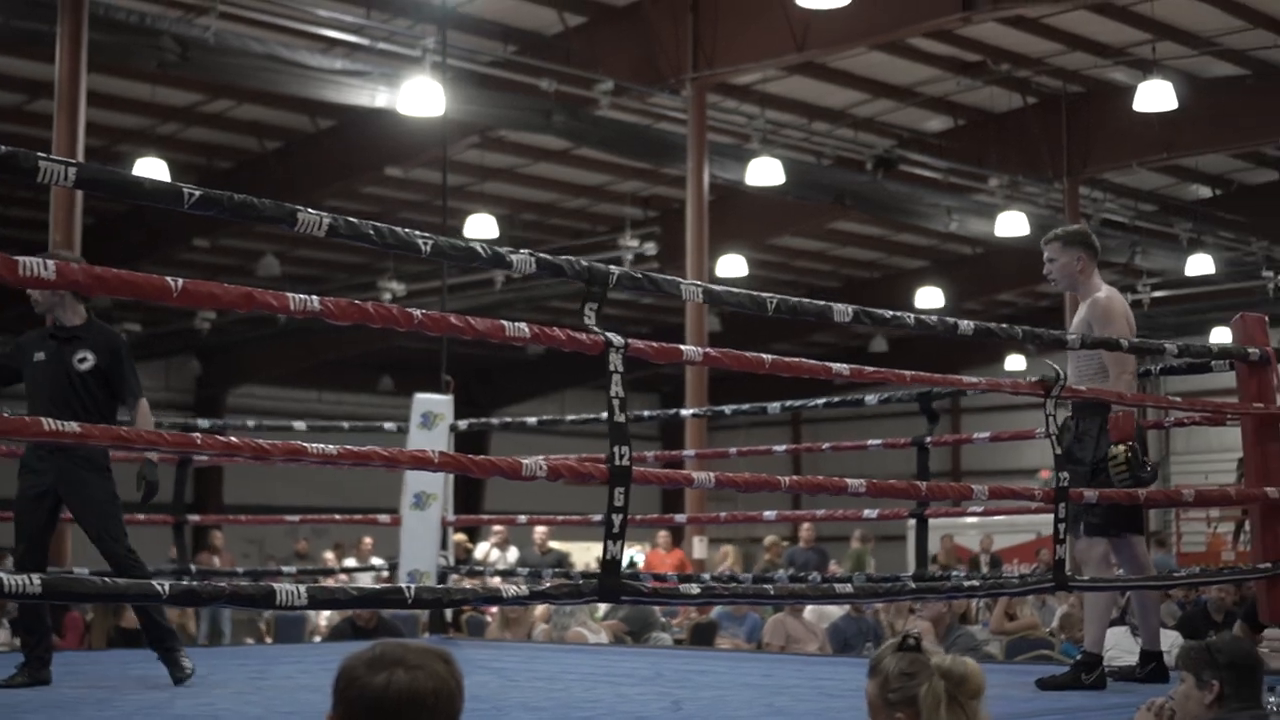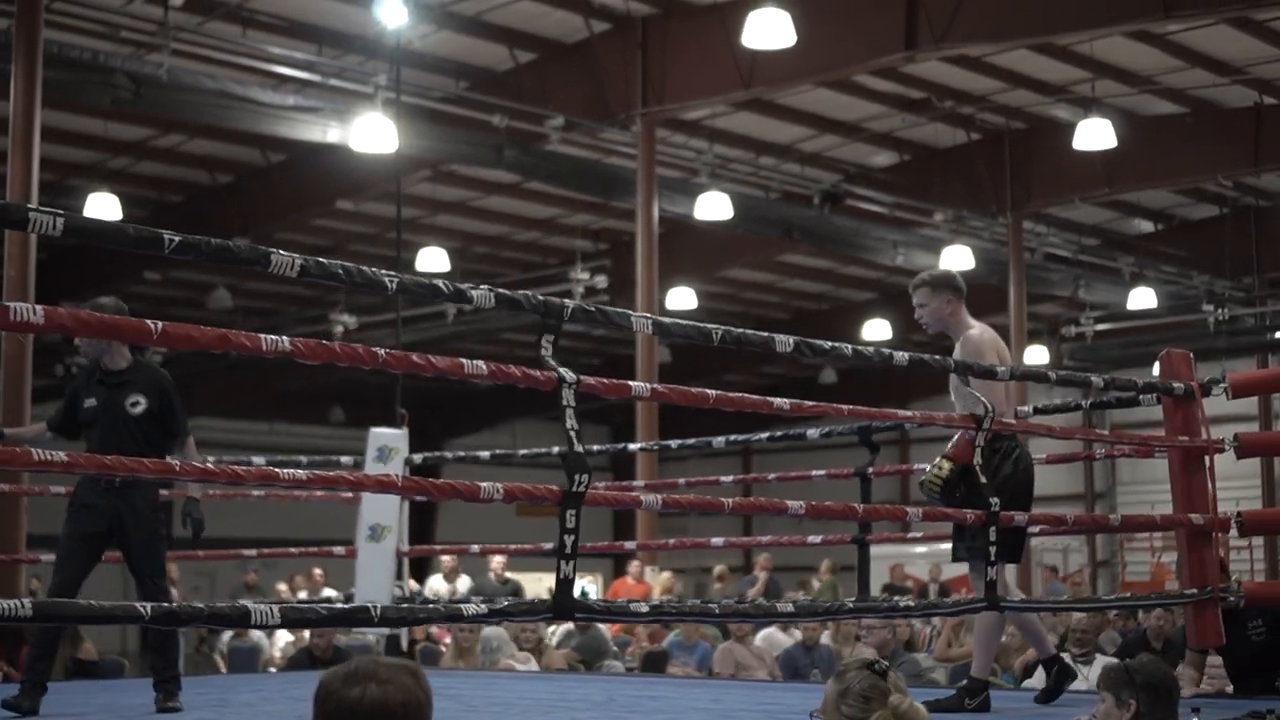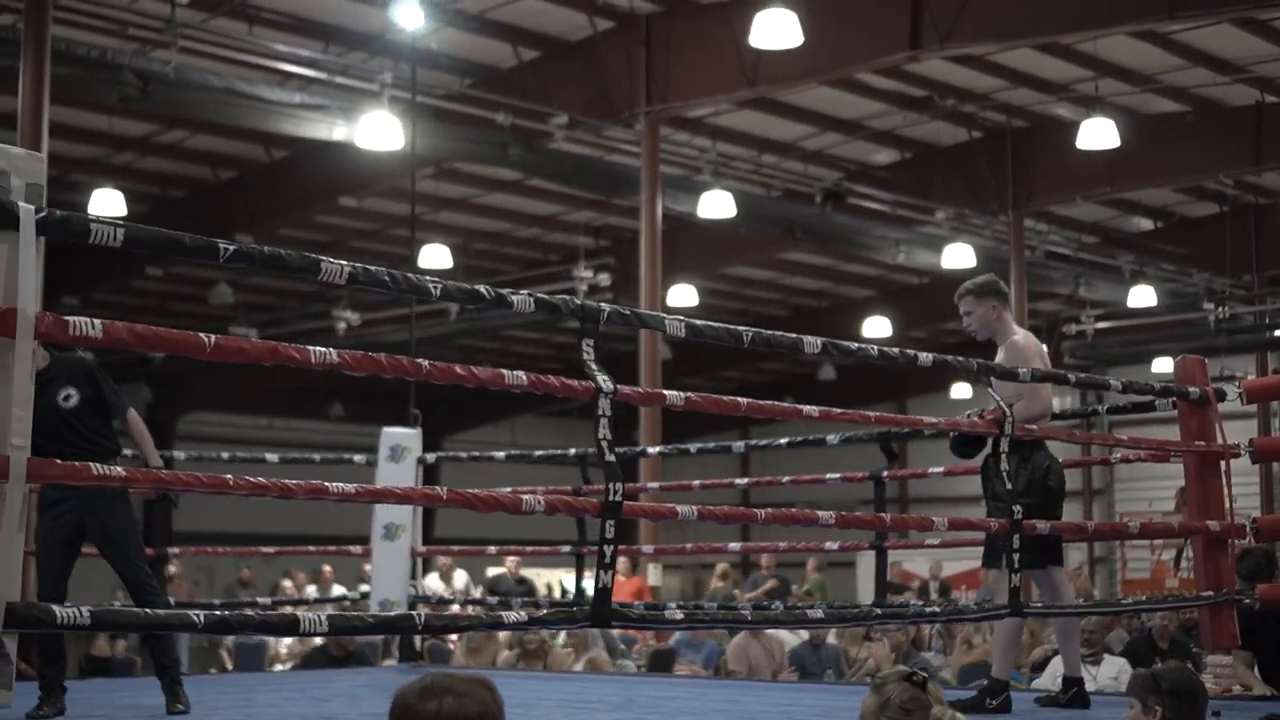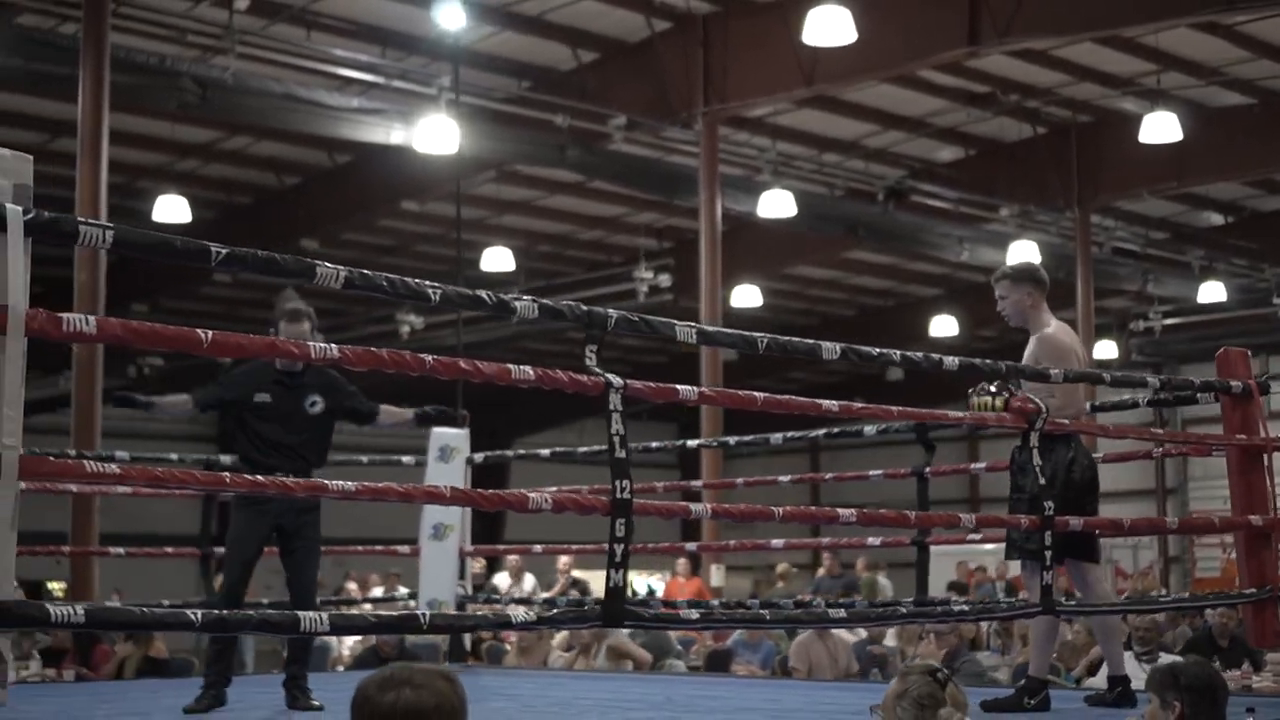
dt=1s
person 1, frame 1
left shoulder: (1104, 303)
right shoulder: (1091, 307)
left elbow: (1122, 380)
left wrist: (1120, 443)
right wrist: (1074, 433)
left hip: (1102, 433)
right hip: (1093, 432)
left knee: (1092, 548)
right knee: (1128, 549)
left ankle: (1090, 663)
right ankle: (1152, 658)
person 1, frame 2
left shoulder: (975, 340)
right shoulder: (968, 344)
left elbow: (993, 411)
left wrist: (951, 460)
right wrist: (956, 462)
left hip: (996, 464)
right hip: (987, 465)
left knee: (985, 576)
right knee: (990, 578)
left ankle: (976, 689)
right ankle: (1053, 661)
person 1, frame 3
left shoulder: (1019, 345)
right shoulder: (1011, 349)
left elbow: (1040, 405)
left wrist: (989, 421)
right wrist: (987, 424)
left hip: (1023, 468)
right hip: (1024, 468)
left knee: (1002, 578)
right knee: (1050, 578)
left ankle: (996, 689)
right ankle: (1073, 684)
person 1, frame 4
left shoulder: (1050, 338)
right shoulder: (1054, 338)
left elbow: (1069, 407)
left wrist: (1007, 405)
right wrist: (1006, 399)
left hip: (1048, 460)
right hip: (1065, 460)
left knee: (1038, 574)
right knee: (1086, 573)
left ankle: (1035, 688)
right ankle: (1119, 683)
person 2, frame 1
left shoulder: (106, 341)
left elbow: (137, 402)
left wrist: (149, 459)
left hip: (86, 461)
right hip: (37, 461)
left knee: (120, 555)
left ankle: (169, 648)
person 2, frame 2
left shoulder: (155, 381)
right shoulder: (84, 384)
left elbow: (184, 442)
right elbow: (53, 429)
left wrist: (192, 497)
left hip: (139, 497)
right hip: (91, 496)
left knee: (154, 595)
right knee: (60, 592)
person 2, frame 3
left shoulder: (79, 369)
left elbow: (127, 416)
left wrist: (157, 466)
left hip: (104, 488)
right hip: (56, 496)
left knee: (141, 584)
right knee: (48, 596)
left ankle: (172, 683)
person 2, frame 4
left shoulder: (327, 383)
right shoulder: (248, 378)
left elbow: (376, 414)
right elbow: (192, 402)
left wrist: (422, 415)
right wrist: (146, 402)
left hip: (302, 498)
right hip: (255, 495)
left knee: (304, 594)
right knee: (232, 588)
left ankle: (297, 685)
right ankle: (215, 686)
